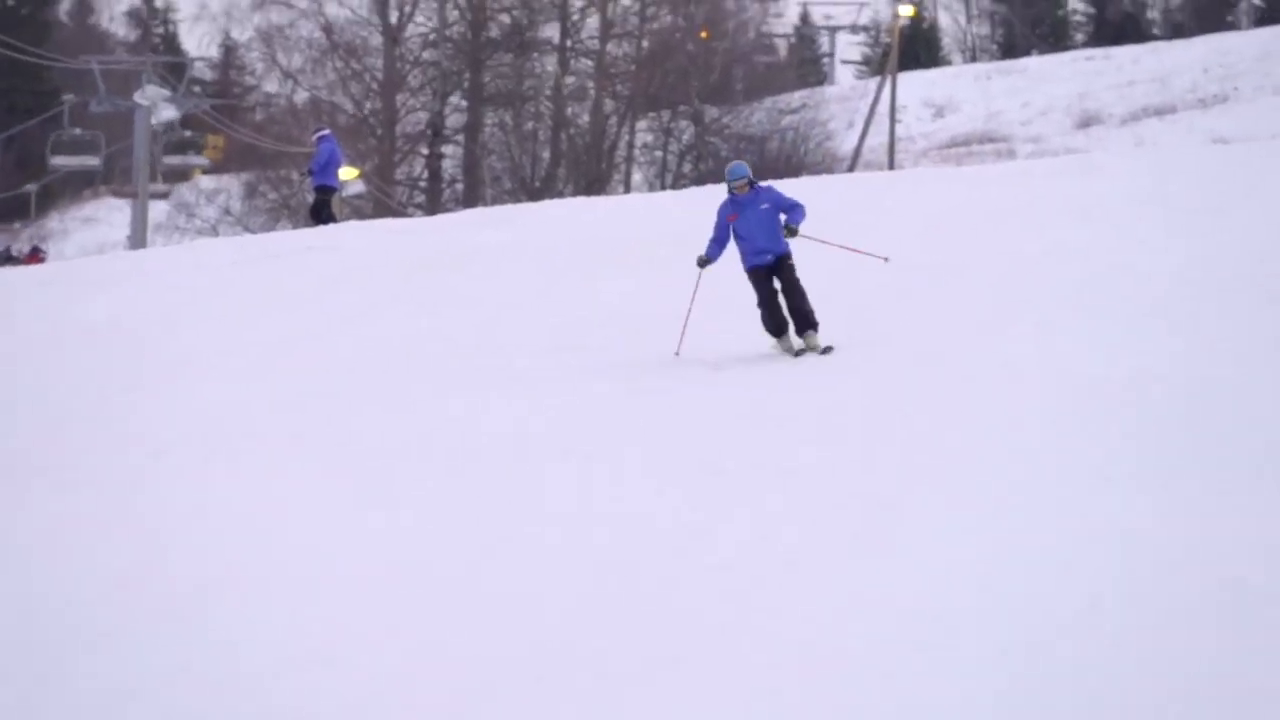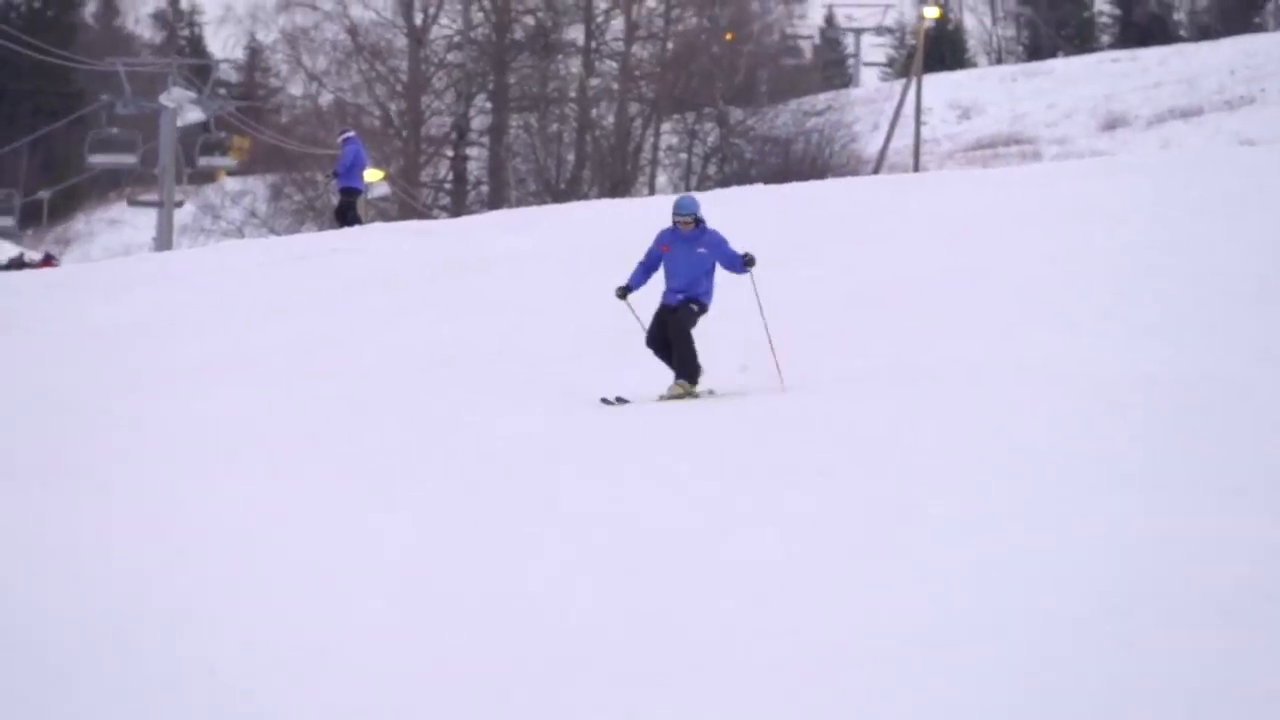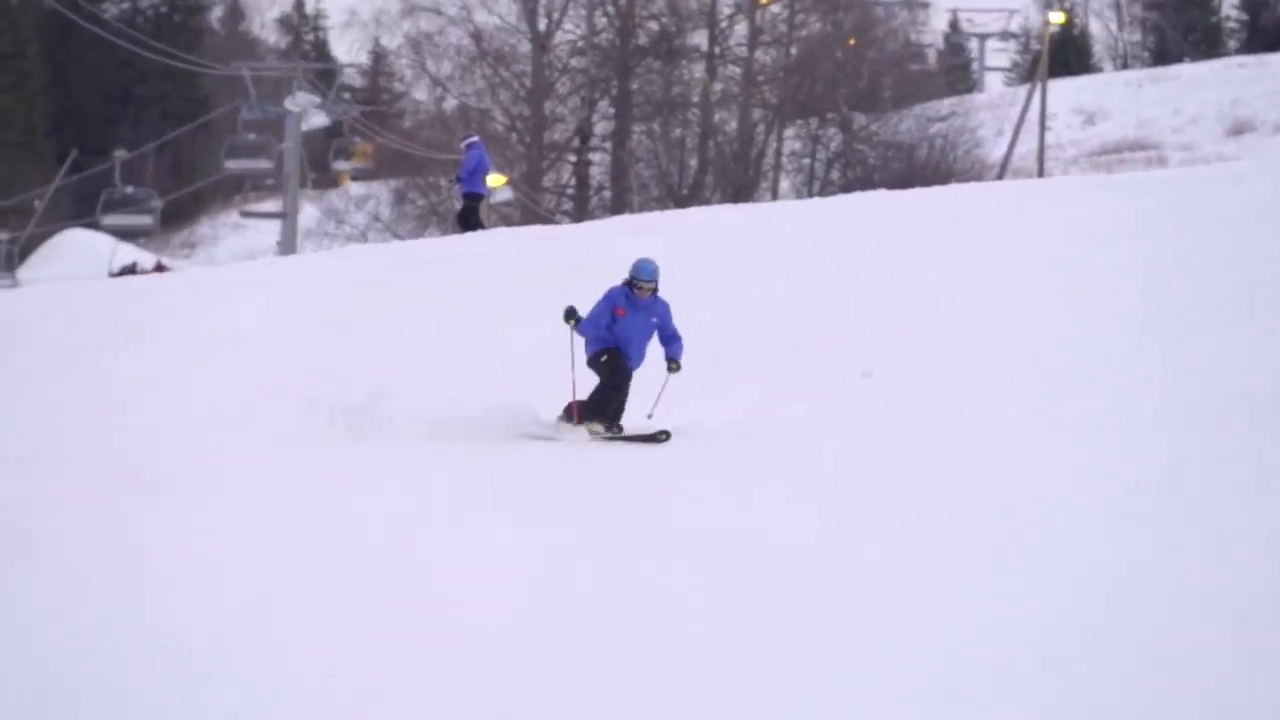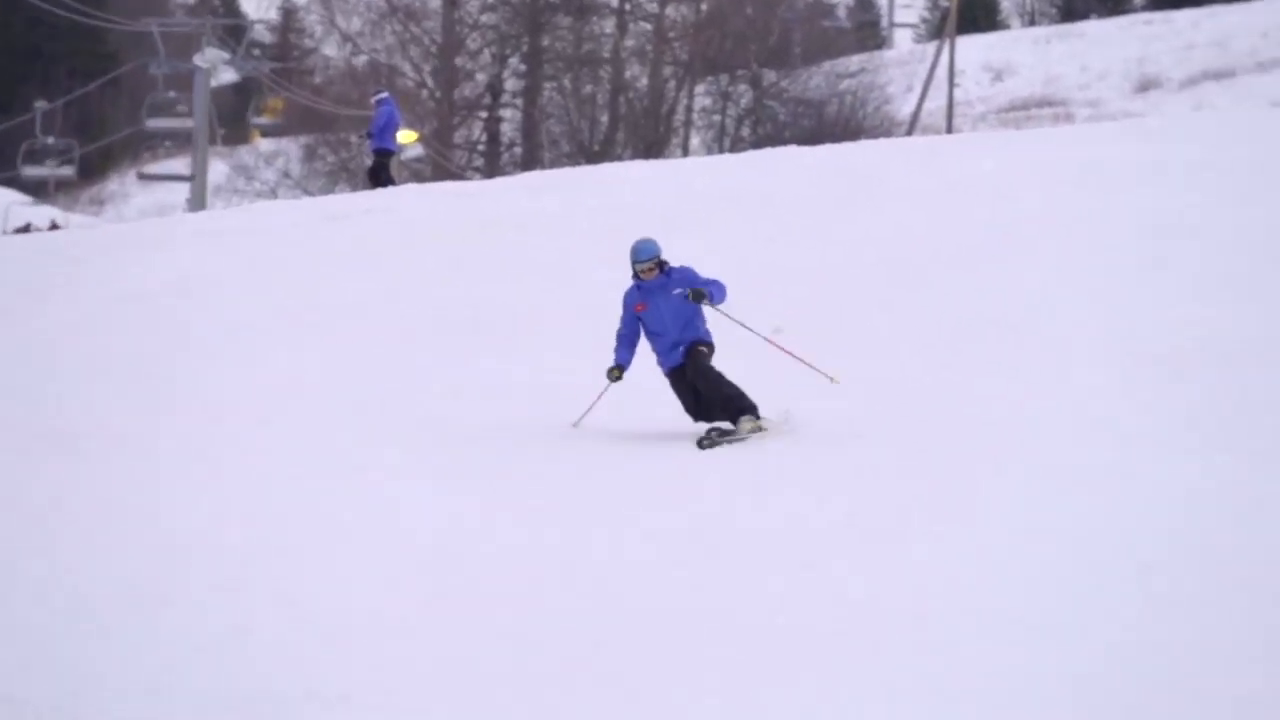
dt=0.7s
person 1, frame 1
left shoulder: (767, 194)
right shoulder: (726, 209)
left elbow: (796, 208)
right elbow: (719, 240)
left wrist: (792, 224)
right wrist: (708, 257)
left hip: (780, 254)
right hip: (755, 262)
left knee: (791, 287)
right knee: (767, 299)
left ankle: (808, 332)
right ankle: (781, 335)
person 1, frame 2
left shoulder: (712, 239)
right shoulder: (665, 237)
left elbow: (734, 262)
right elbow: (647, 265)
left wrist: (746, 263)
right wrist: (629, 286)
left hip: (697, 298)
right hip: (671, 299)
left knee: (676, 327)
right knee: (654, 340)
left ankle: (686, 381)
right ankle: (690, 371)
person 1, frame 3
left shoulder: (660, 308)
right shoulder: (614, 296)
left elbow: (671, 338)
right elbow: (589, 329)
left wrist: (673, 357)
right wrist: (575, 321)
left hip: (625, 365)
right hip: (603, 350)
left knee: (610, 419)
right knee: (620, 371)
left ankle: (574, 412)
right ankle: (591, 417)
person 1, frame 4
left shoulder: (683, 276)
right shoulder: (633, 297)
left elbow: (719, 290)
right elbow: (628, 335)
left wrist: (706, 294)
right wrist: (620, 364)
left hip: (698, 343)
right hip: (671, 360)
left knee: (697, 370)
right knee: (700, 412)
left ankle: (746, 413)
right ankle: (739, 414)
